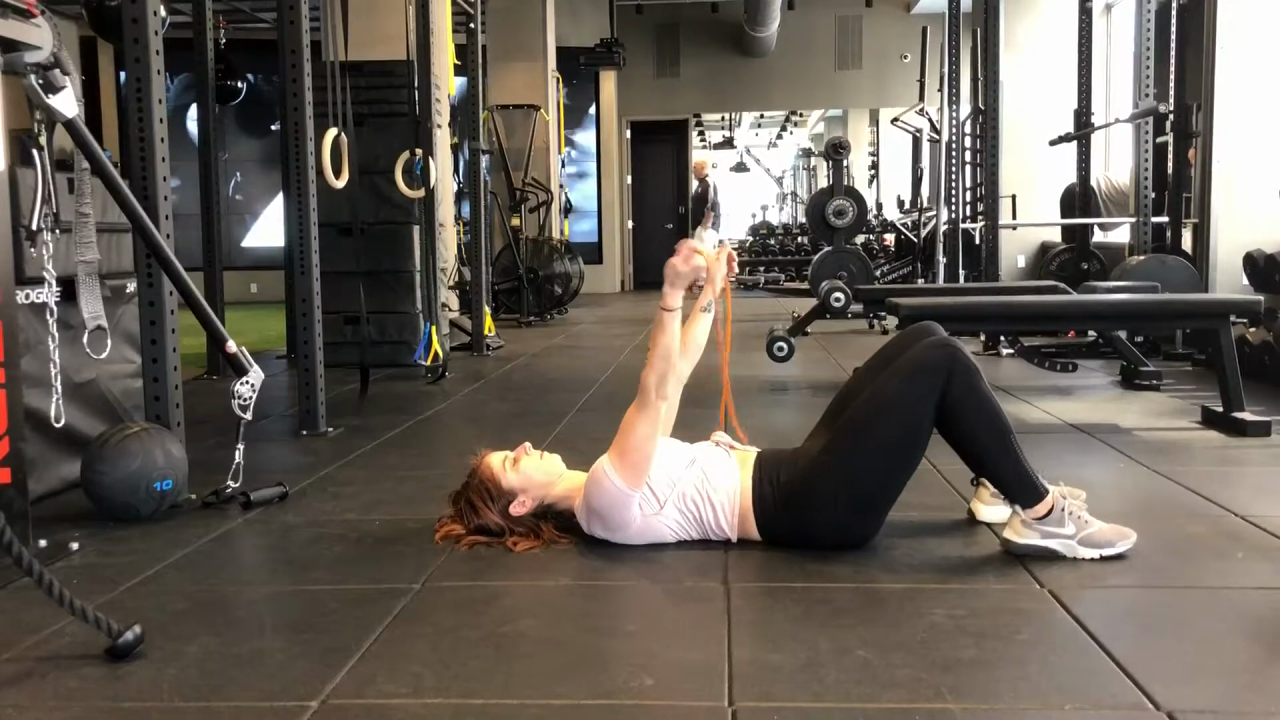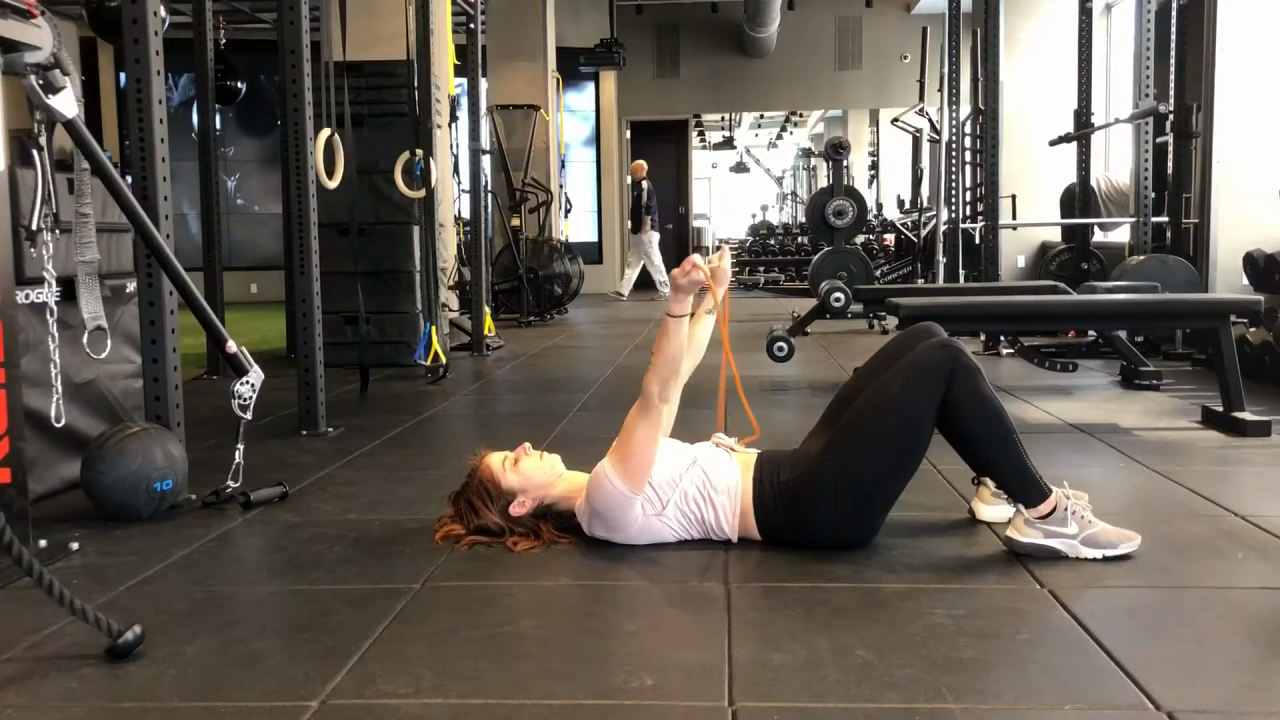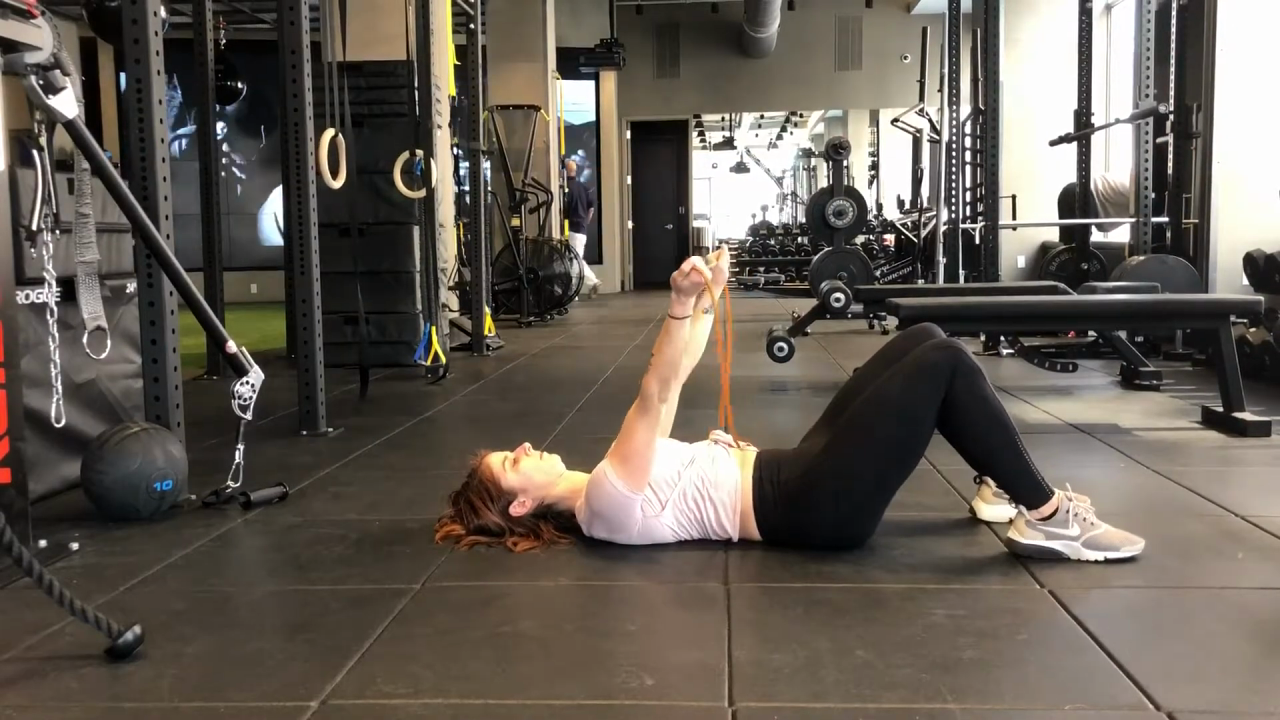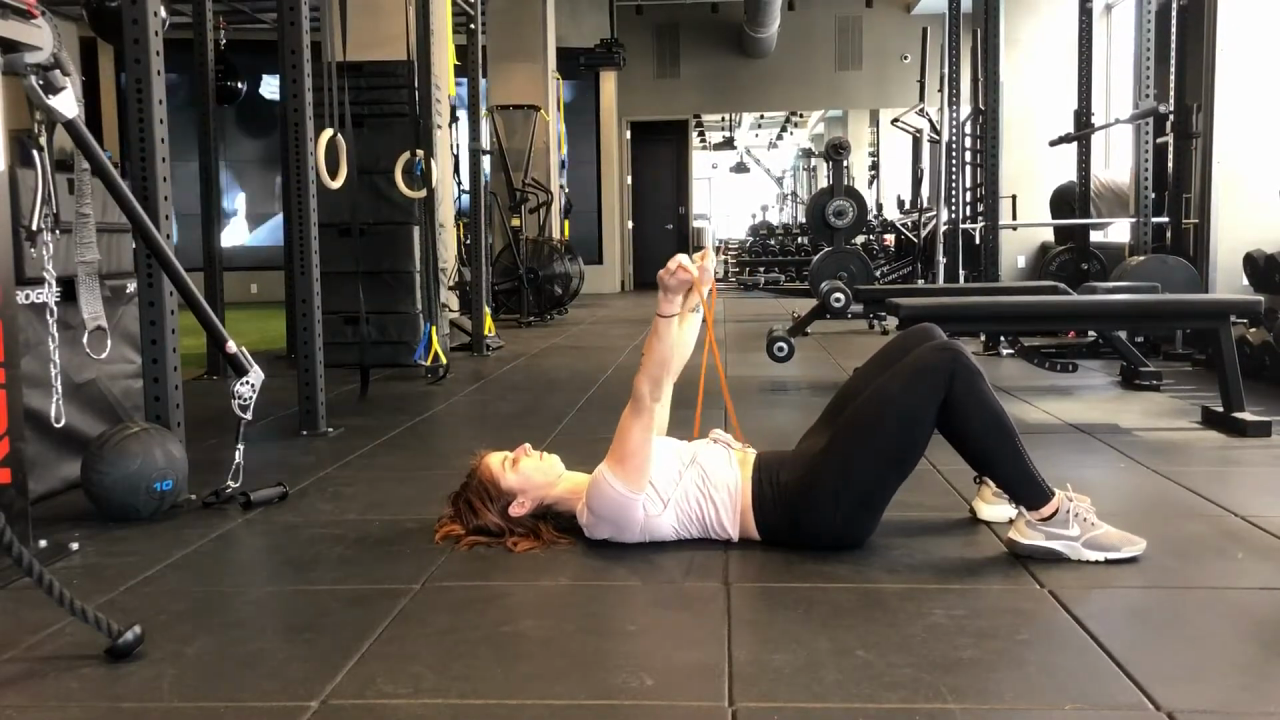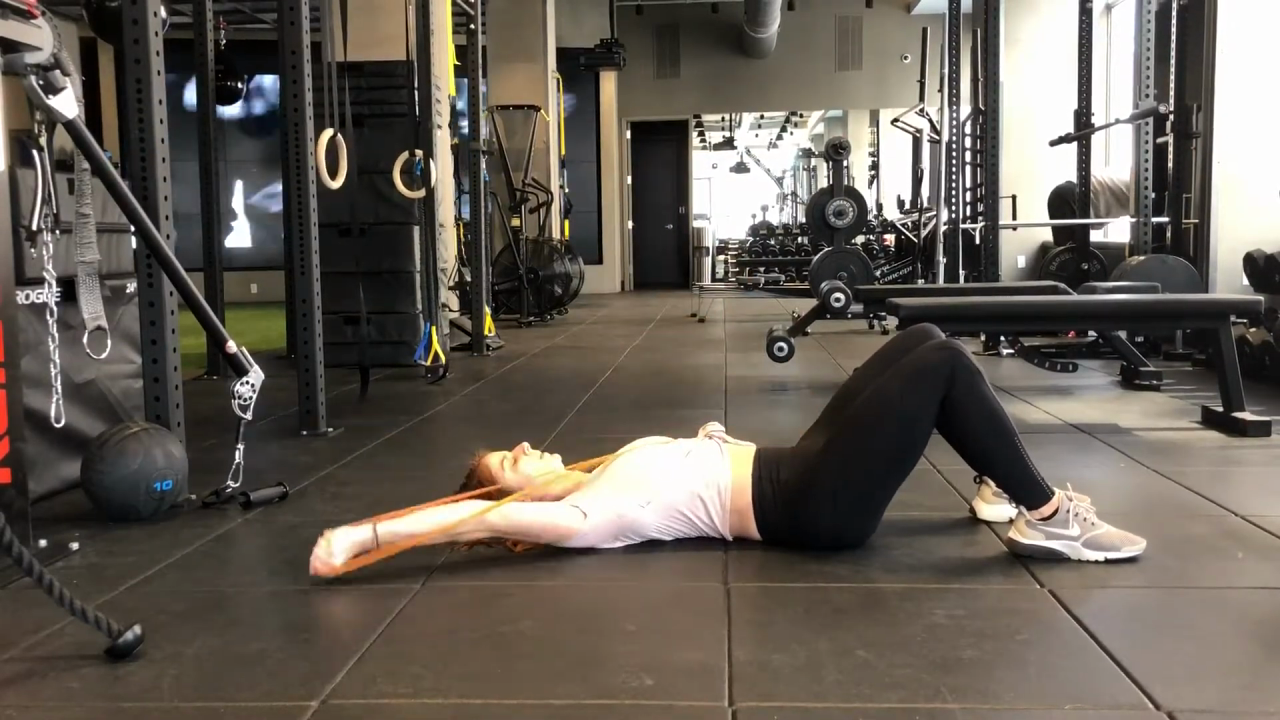
dt=1s
person 1, frame 1
left shoulder: (605, 478)
right shoulder: (603, 504)
left elbow: (673, 381)
right elbow: (650, 395)
left wrist: (708, 298)
right wrist: (672, 293)
left hip: (797, 476)
right hip: (817, 506)
left knee: (923, 339)
right knee: (939, 360)
left ankle: (1003, 489)
right ankle: (1041, 517)
person 1, frame 2
left shoulder: (604, 480)
right shoulder: (605, 506)
left elbow: (672, 384)
right elbow: (651, 398)
left wrist: (710, 300)
right wrist: (677, 302)
left hip: (798, 475)
right hip: (818, 506)
left knee: (926, 339)
right knee: (942, 360)
left ankle: (1002, 487)
right ankle: (1045, 515)
person 1, frame 3
left shoulder: (607, 478)
right shoulder: (604, 505)
left elbow: (674, 382)
right elbow: (650, 397)
left wrist: (711, 296)
right wrist: (680, 305)
left hip: (798, 475)
right hip: (814, 507)
left knee: (925, 341)
right knee: (943, 363)
left ankle: (1004, 487)
right ankle: (1046, 518)
person 1, frame 4
left shoulder: (601, 485)
right shoulder: (602, 510)
left elbow: (658, 385)
right elbow: (641, 401)
left wrist: (694, 304)
right wrist: (664, 302)
left hip: (796, 476)
right hip: (814, 507)
left knee: (926, 342)
right knee: (943, 365)
left ankle: (1003, 486)
right ankle: (1048, 518)
person 1, frame 5
left shoulder: (596, 478)
right shoulder: (583, 517)
right elbow: (485, 519)
right wrist: (361, 535)
left hip: (791, 473)
right hip: (812, 506)
left knee: (921, 341)
right knee: (941, 364)
left ankle: (1006, 488)
right ankle: (1048, 519)
